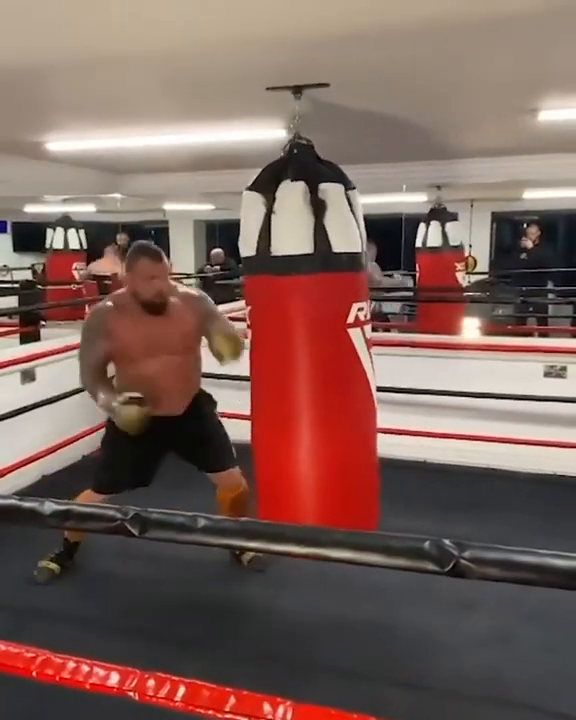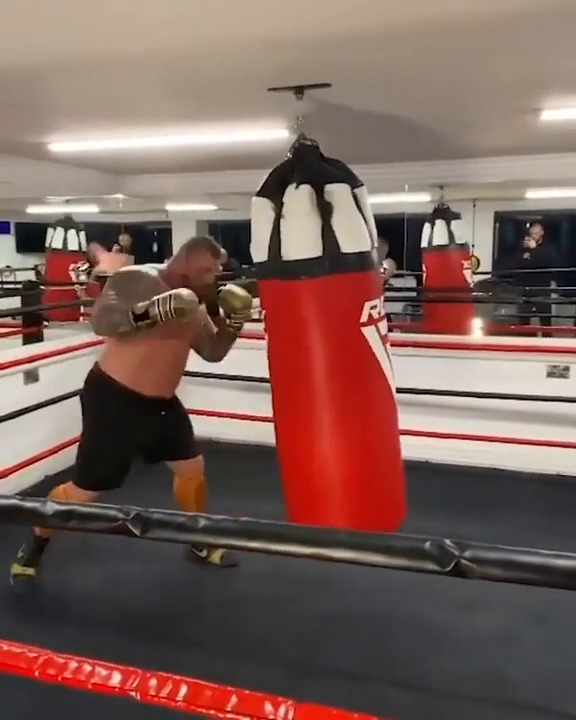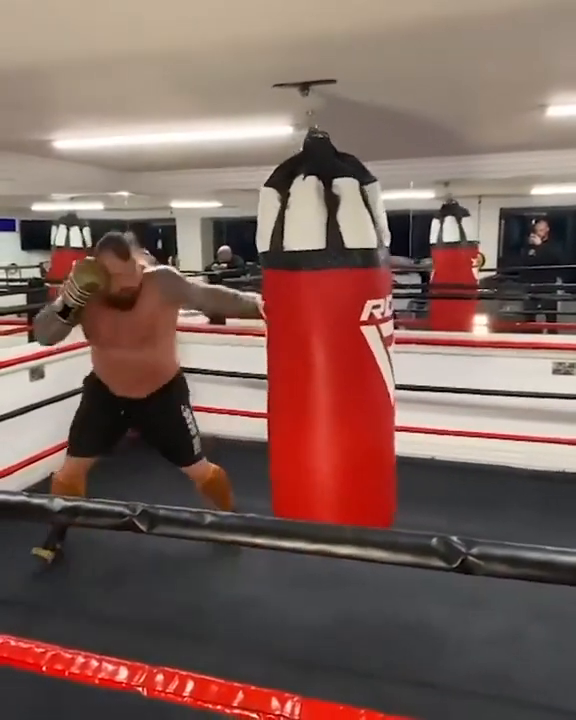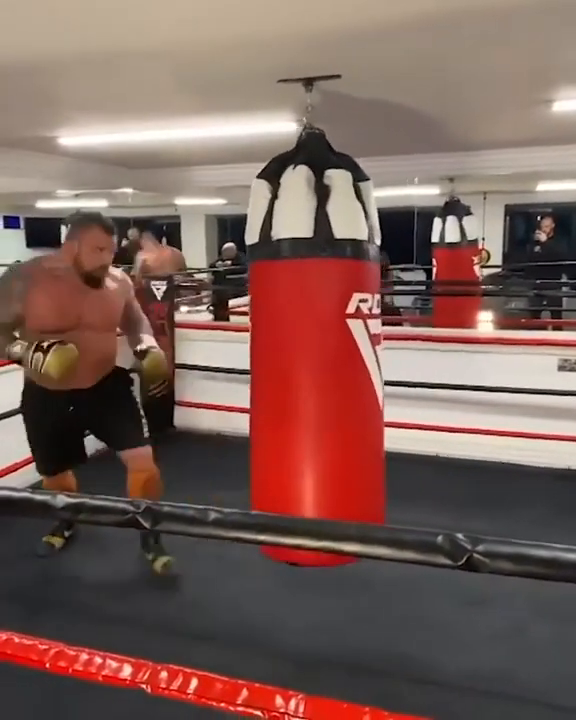
dt=0.5s
person 1, frame 1
left shoulder: (192, 301)
right shoulder: (106, 314)
left elbow: (230, 336)
right elbow: (90, 375)
left wrist: (230, 342)
right wrist: (115, 402)
left hip: (190, 410)
right hip: (134, 416)
left knee: (231, 482)
right knee: (100, 493)
right ankle: (67, 549)
person 1, frame 2
left shoulder: (194, 307)
right shoulder: (137, 279)
left elbow: (214, 352)
right elbow: (103, 320)
left wrist: (235, 319)
right wrist: (154, 311)
left hip: (161, 401)
right hip: (114, 397)
left knee: (193, 468)
right knee: (85, 489)
left ankle: (198, 542)
right ankle: (35, 544)
person 1, frame 3
left shoulder: (161, 281)
right shoulder: (82, 293)
left elbow: (209, 297)
right elbow: (44, 336)
left wrist: (255, 304)
right wrist: (68, 298)
left hip: (161, 392)
right hip: (105, 390)
left knee: (198, 469)
right knee: (73, 465)
right ankle: (58, 533)
person 1, frame 4
left shoulder: (118, 282)
left elbow: (136, 322)
left wrist: (149, 350)
left hip: (107, 387)
right hip: (47, 396)
left knee: (141, 459)
right knee: (53, 474)
left ankle: (150, 538)
right ankle: (67, 522)
